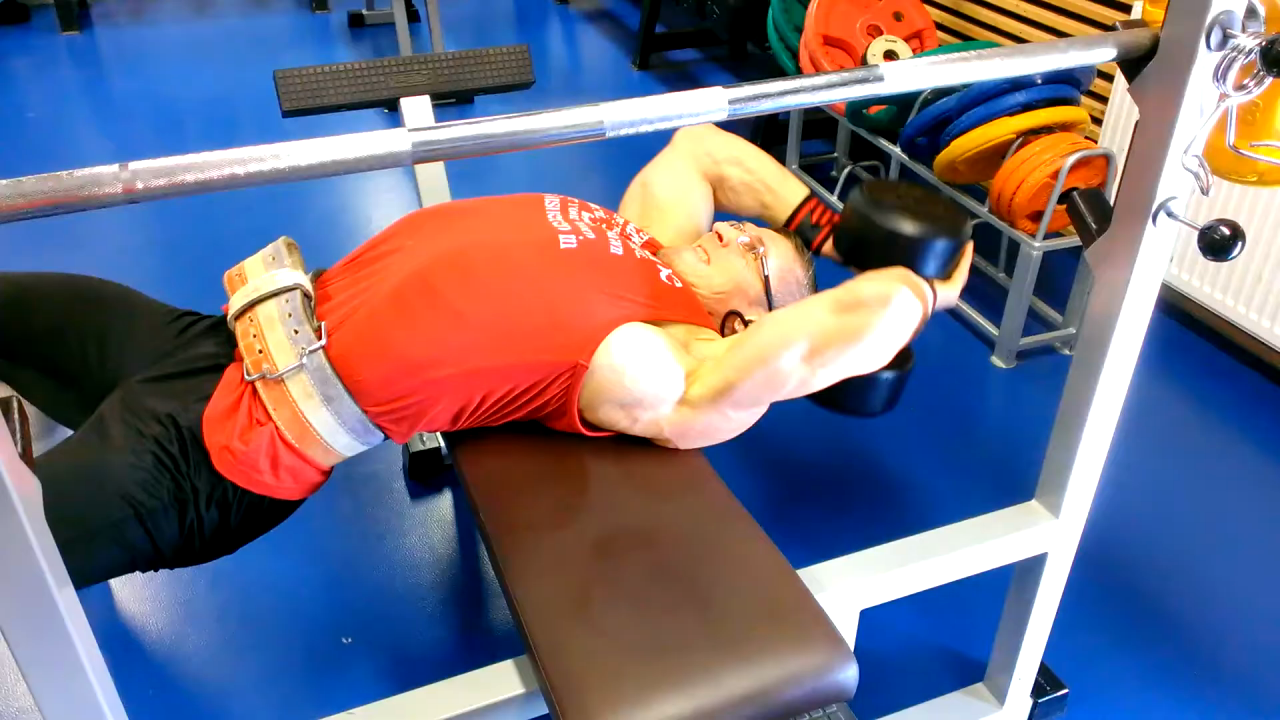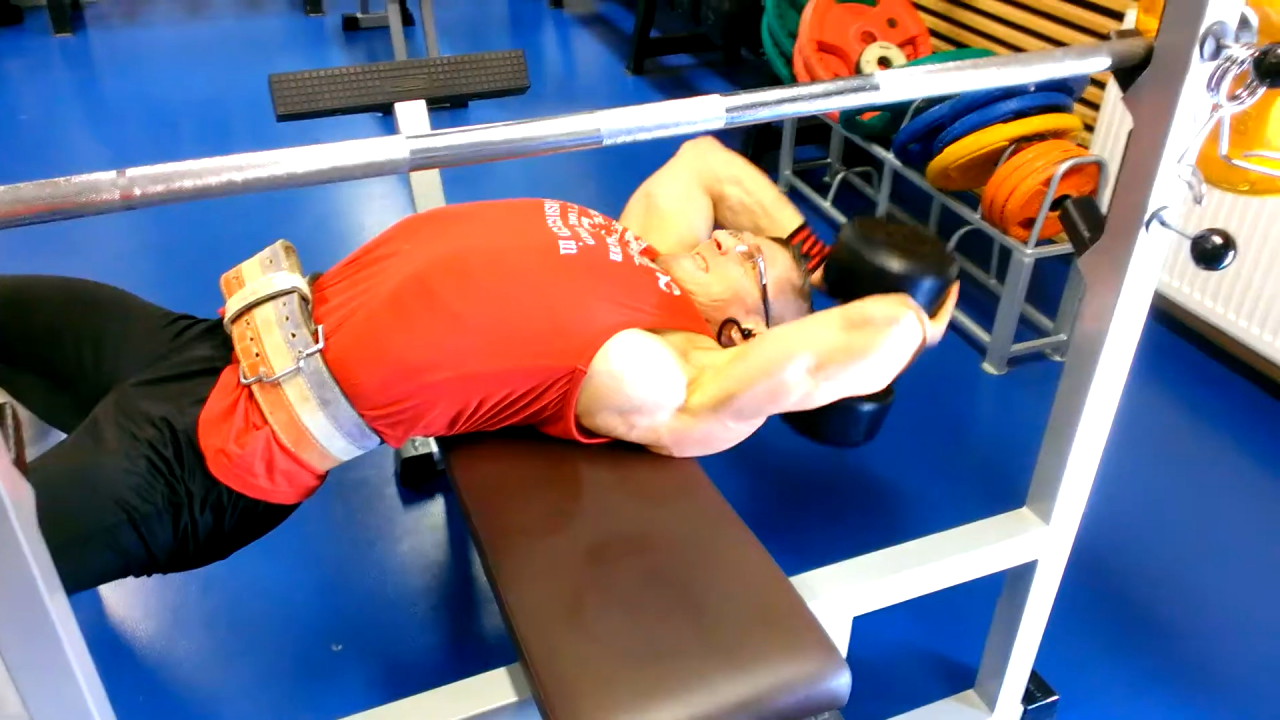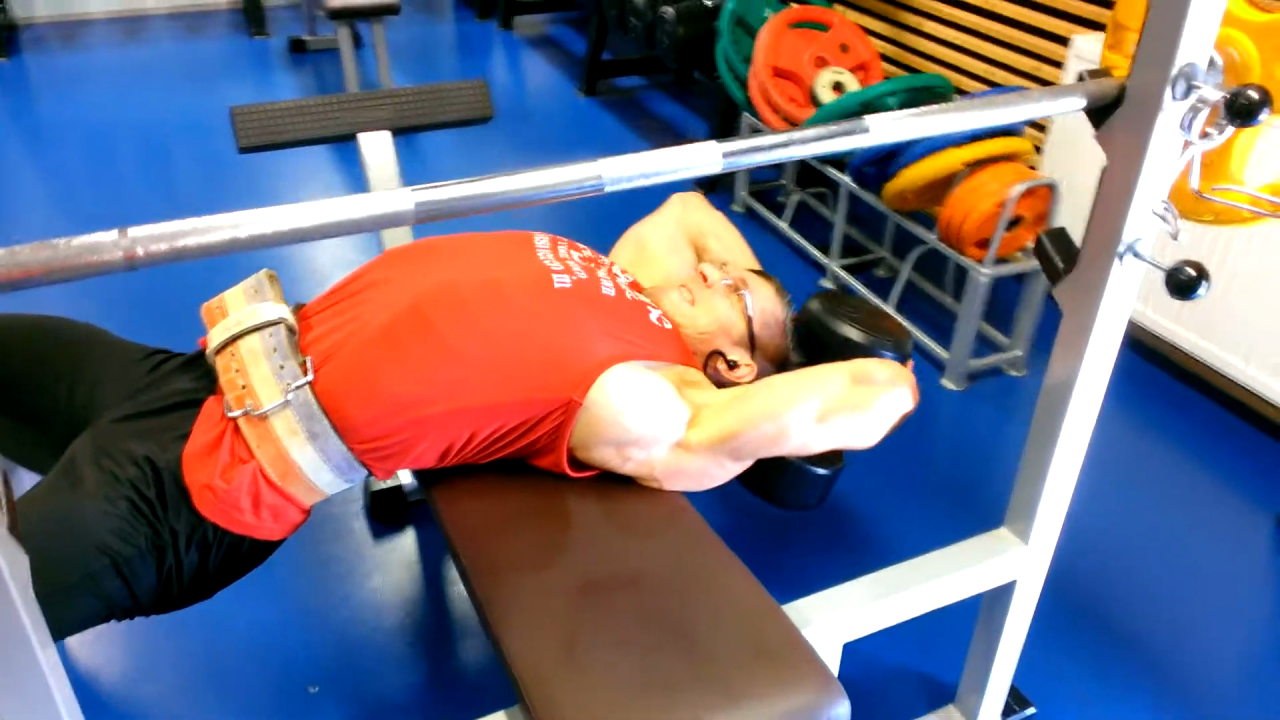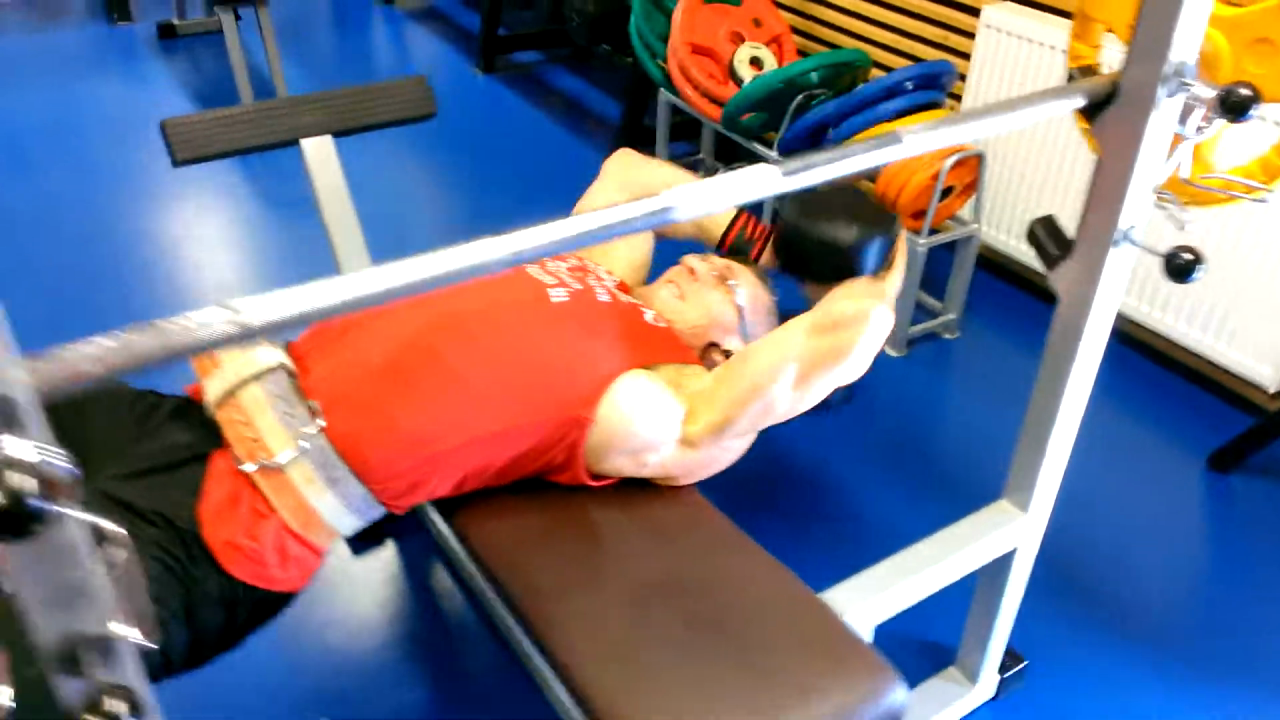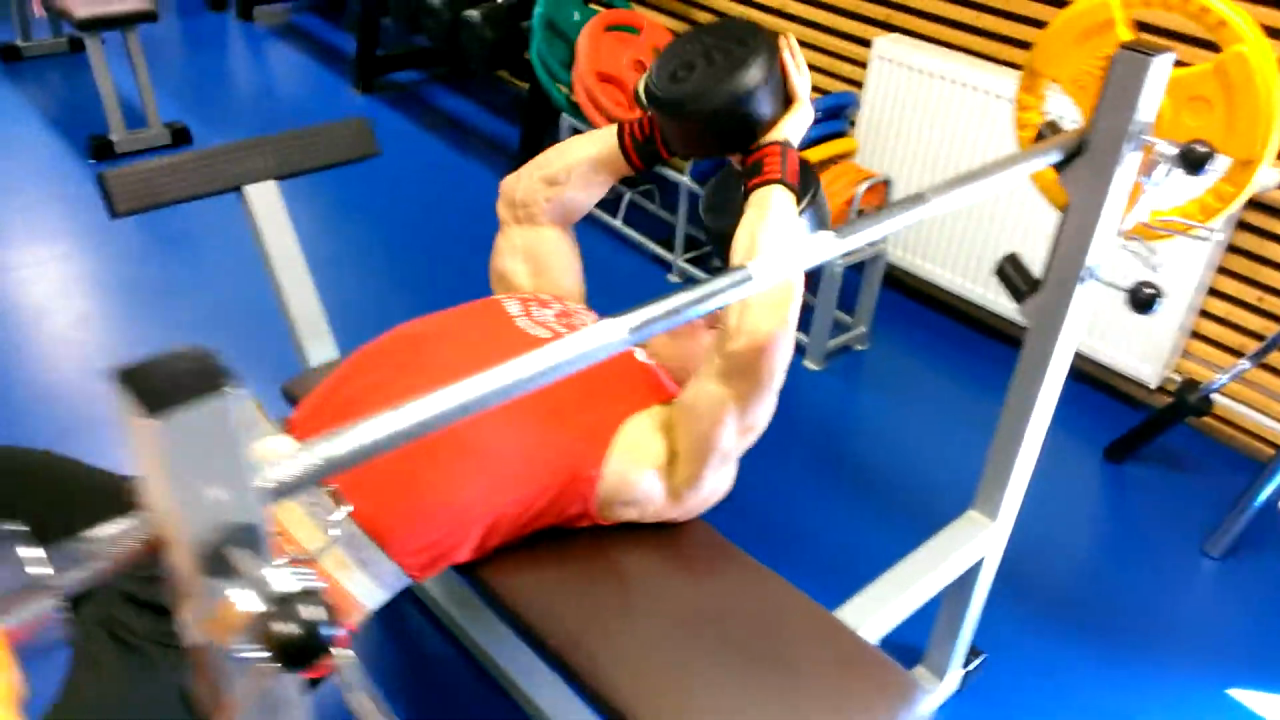
dt=0.4s
person 1, frame 1
left shoulder: (664, 374)
right shoulder: (660, 249)
left elbow: (876, 310)
right elbow: (700, 144)
left wrist: (923, 289)
right wrist: (828, 226)
person 1, frame 2
left shoulder: (660, 379)
right shoulder: (653, 257)
left elbow: (873, 338)
right elbow: (704, 158)
left wrist: (918, 319)
right wrist: (817, 254)
person 1, frame 3
left shoulder: (649, 409)
right shoulder: (637, 289)
left elbow: (873, 395)
right elbow: (690, 211)
left wrist: (841, 359)
right wrist: (777, 300)
person 1, frame 4
left shoulder: (659, 410)
right shoulder: (607, 286)
left elbow: (830, 342)
right elbow: (627, 173)
left wrist: (881, 286)
right wrist: (751, 238)
person 1, frame 5
left shoulder: (669, 454)
right shoulder: (566, 322)
left elbow: (757, 342)
right elbow: (530, 197)
left wrist: (773, 163)
right wrist: (657, 134)
